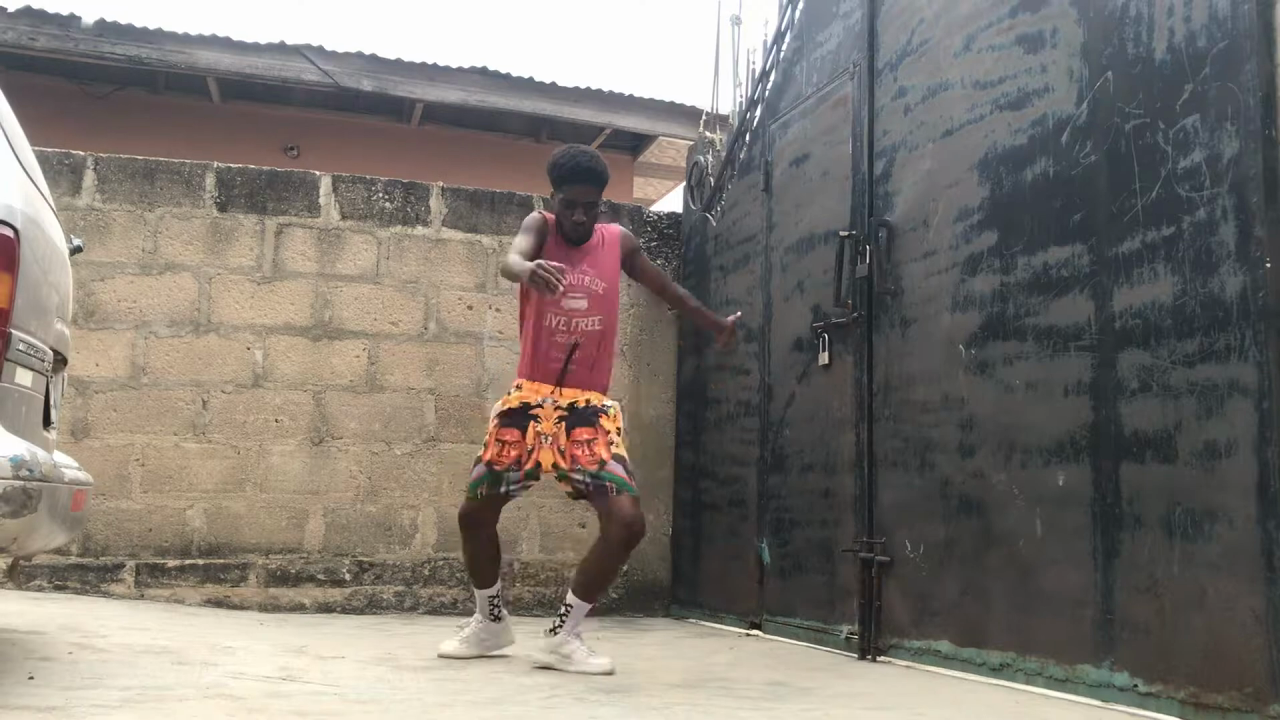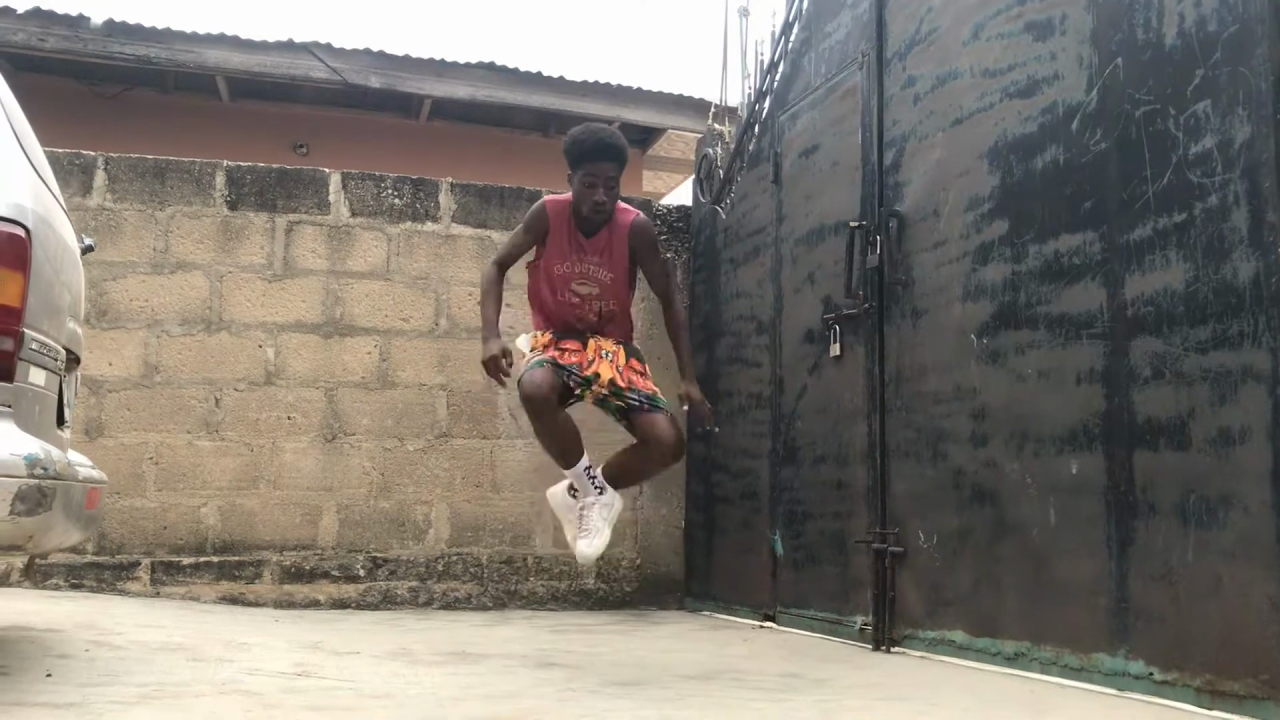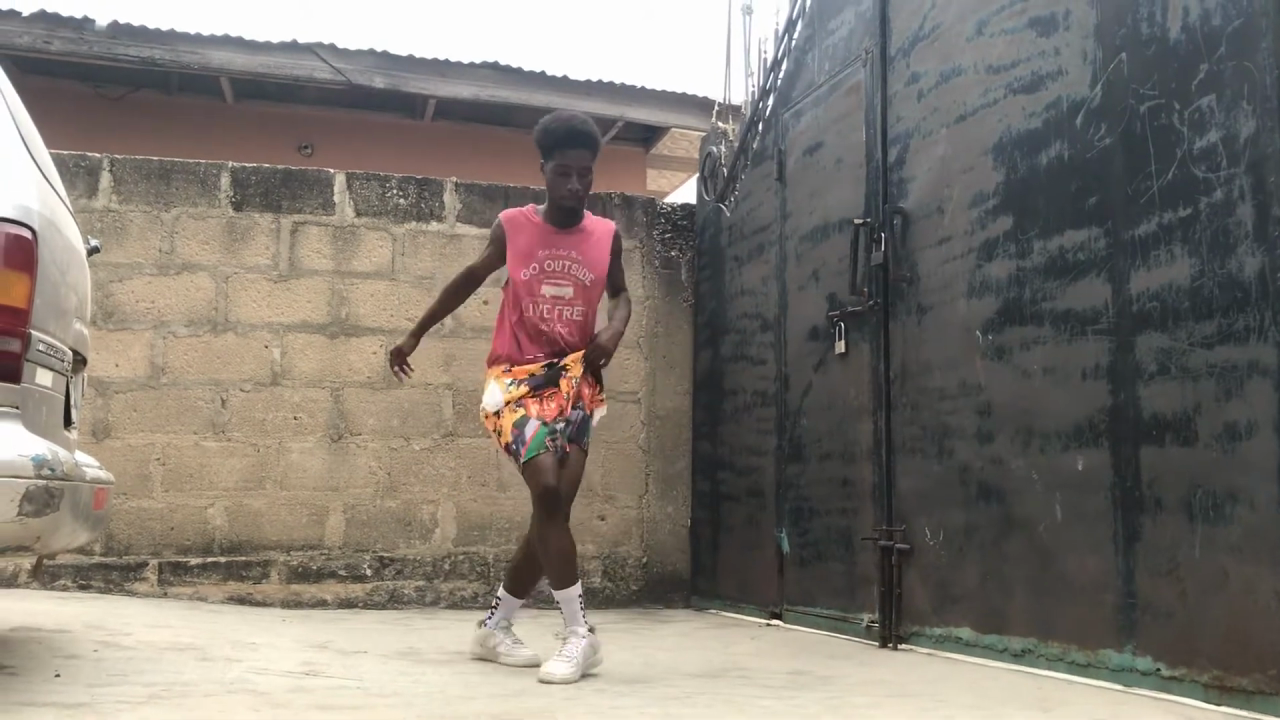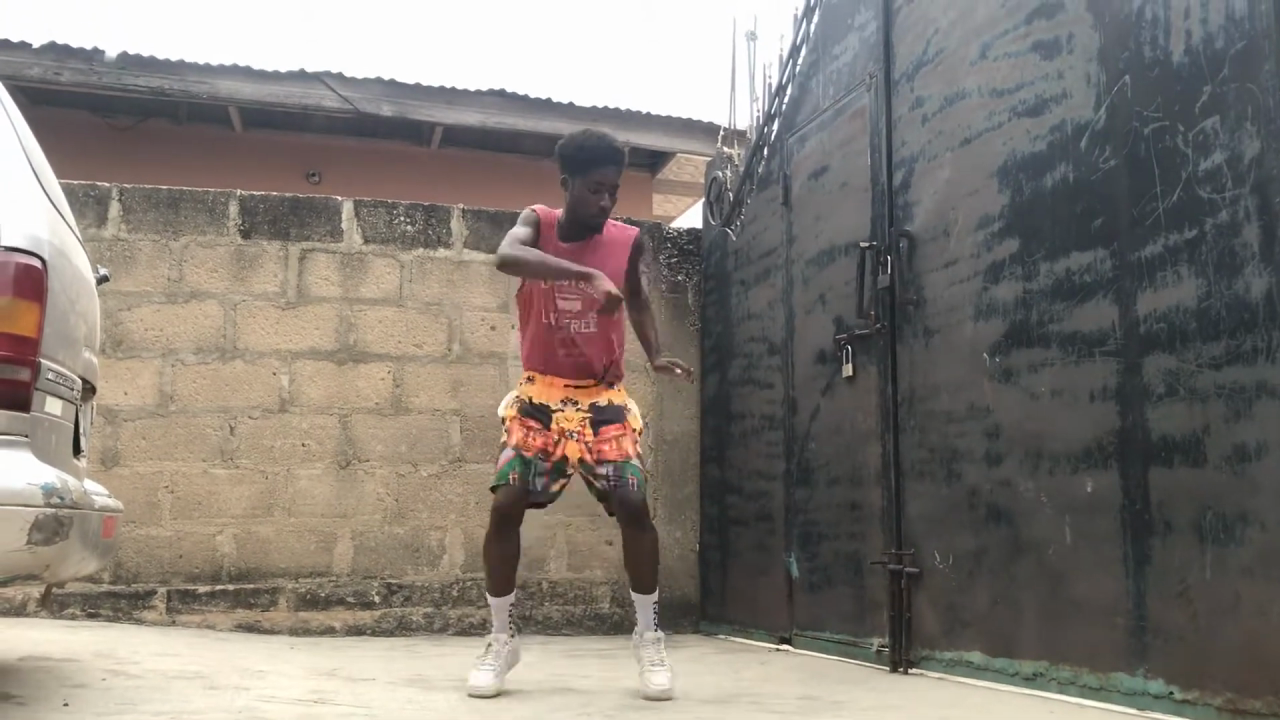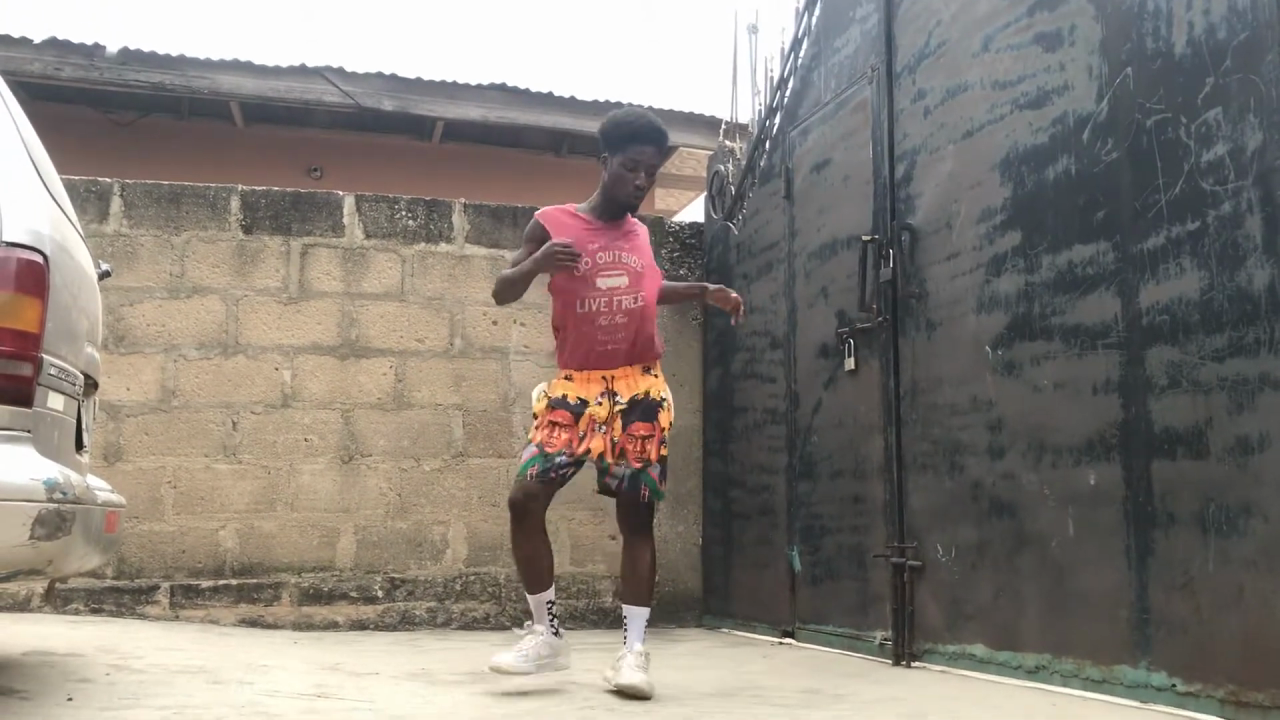
dt=1s
person 1, frame 1
left shoulder: (619, 242)
right shoulder: (538, 227)
left elbow: (666, 288)
right elbow: (509, 262)
left wrist: (717, 324)
right wrist: (529, 267)
left hip: (588, 408)
right hip: (529, 399)
left knee: (627, 522)
right knee: (473, 514)
left ankle: (565, 633)
right ankle: (490, 620)
person 1, frame 2
left shoulder: (636, 227)
right shoulder: (547, 213)
left elbow: (670, 300)
right elbow: (496, 269)
left wrist: (688, 378)
right wrist: (491, 339)
left hip: (613, 347)
right hip: (556, 340)
left knee: (668, 439)
right knee: (535, 389)
left ankle: (581, 493)
right ankle: (593, 490)
person 1, frame 3
left shoulder: (606, 233)
right shoulder: (510, 226)
left elbow: (620, 295)
right elbow: (466, 281)
left wrist: (613, 332)
right wrist: (414, 336)
left hip: (575, 382)
right hip: (519, 379)
left knee: (554, 509)
right knee: (550, 490)
left ankle: (494, 624)
right ankle: (578, 630)
person 1, frame 4
left shoulder: (629, 242)
right shoulder: (536, 224)
right elbow: (506, 257)
left wrist: (657, 355)
right wrist: (586, 276)
left hip: (603, 398)
right hip: (541, 395)
left knee: (635, 509)
right knee: (505, 510)
left ankle: (648, 636)
right ankle: (501, 639)
person 1, frame 5
left shoulder: (640, 231)
right shoulder: (553, 223)
right elbow: (502, 292)
left wrist: (706, 291)
right wrist: (538, 263)
left hip: (638, 389)
right hip: (575, 387)
left knee: (637, 516)
right knee: (524, 499)
left ankle: (632, 653)
right ankle: (548, 635)
